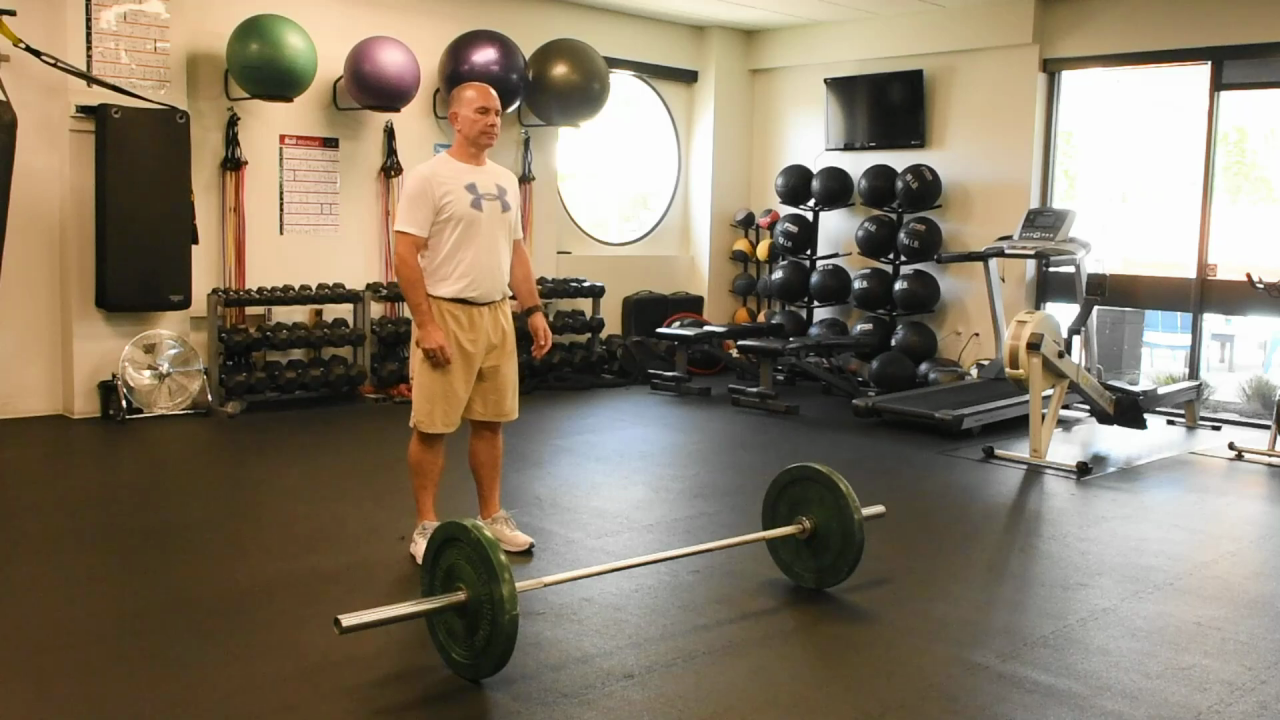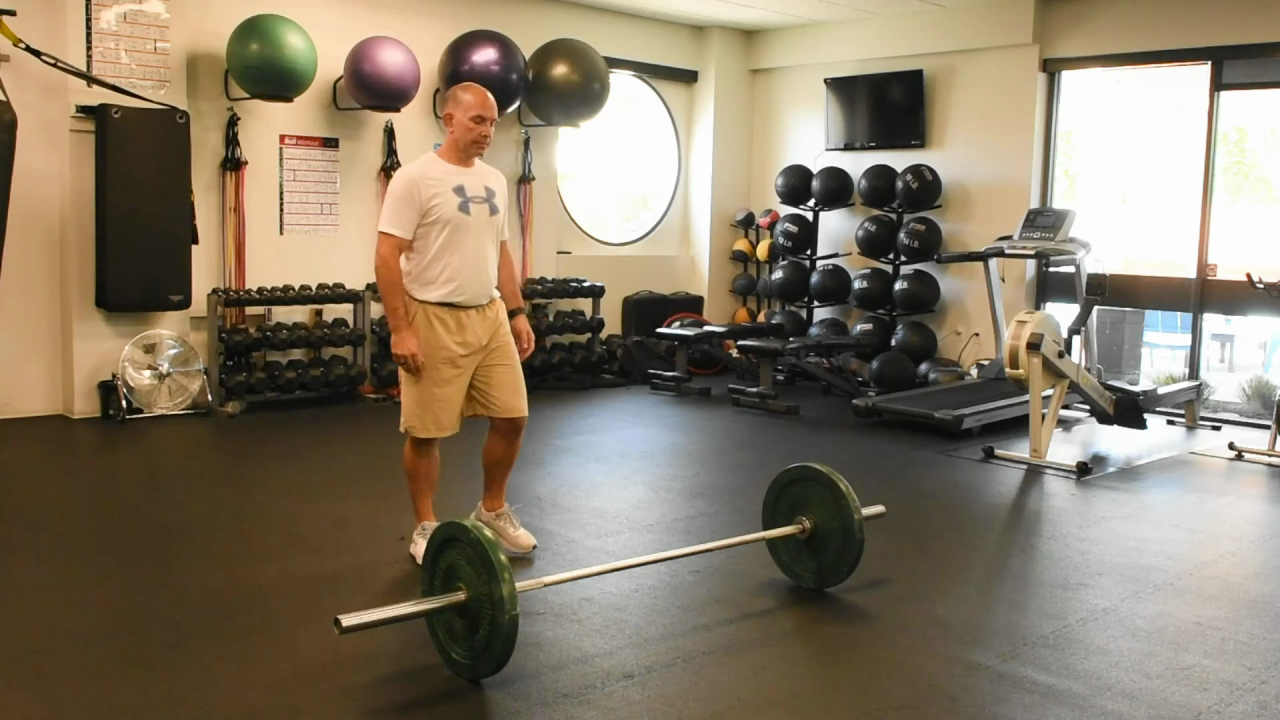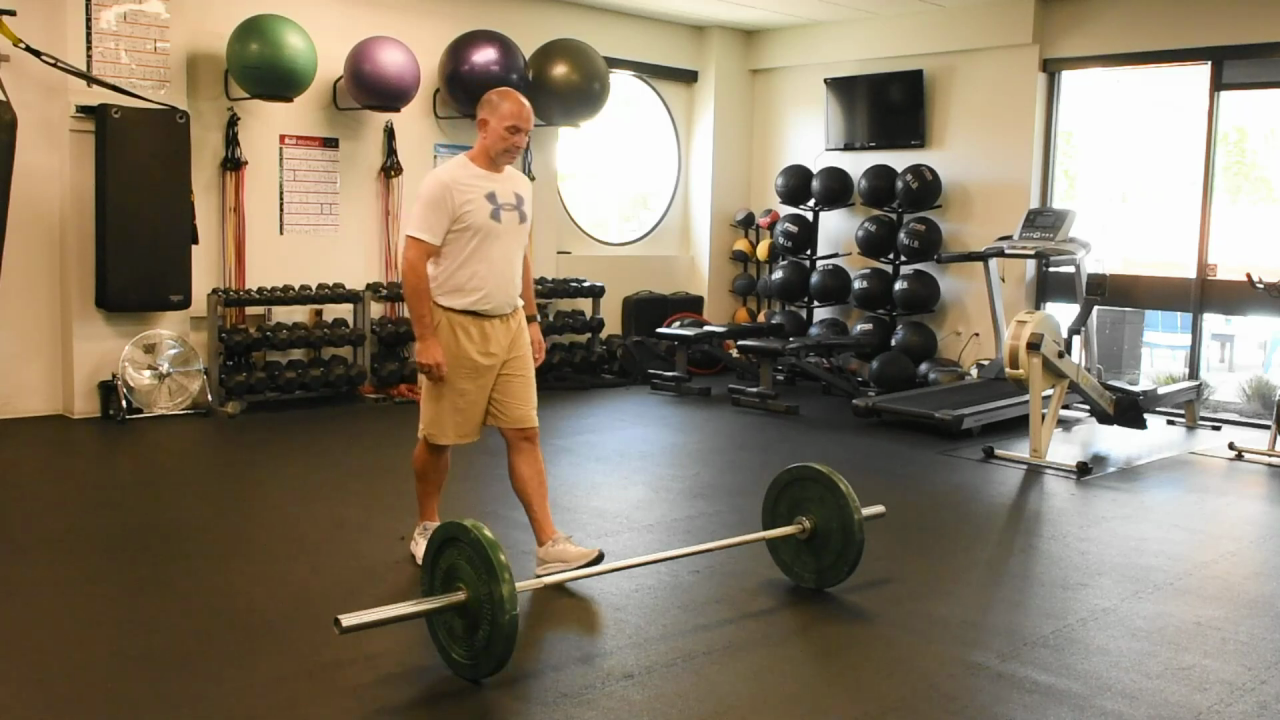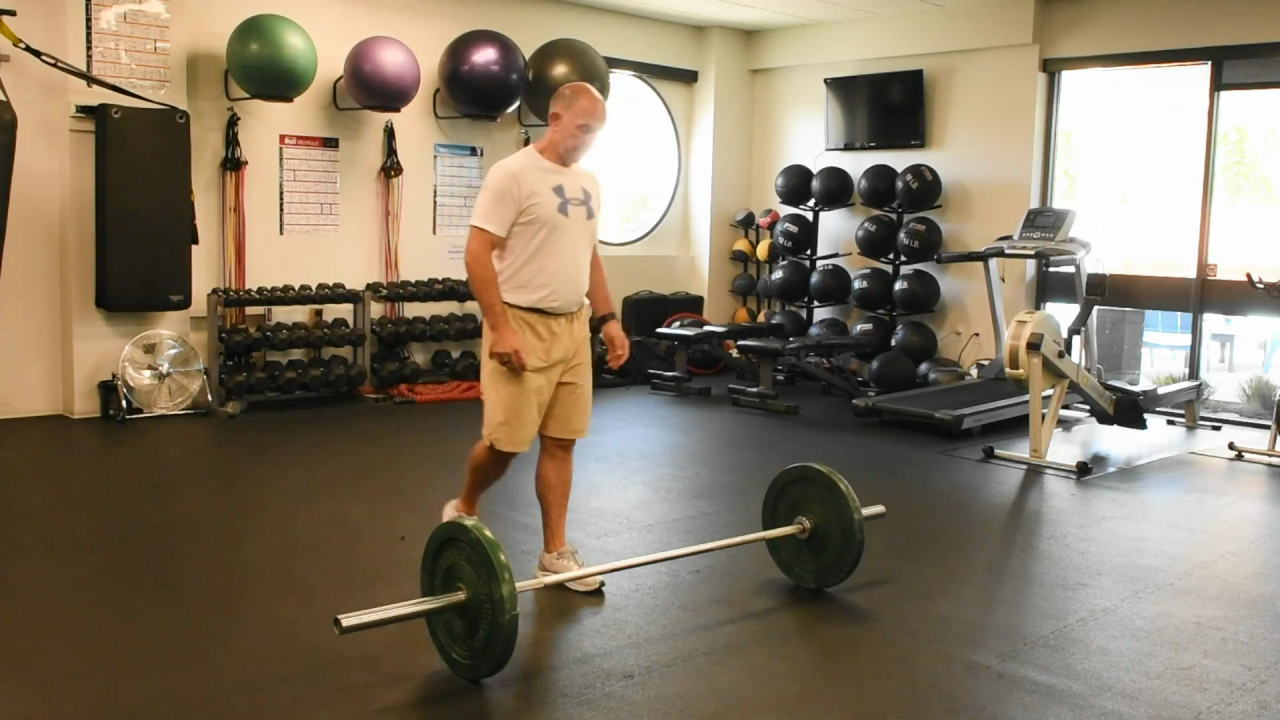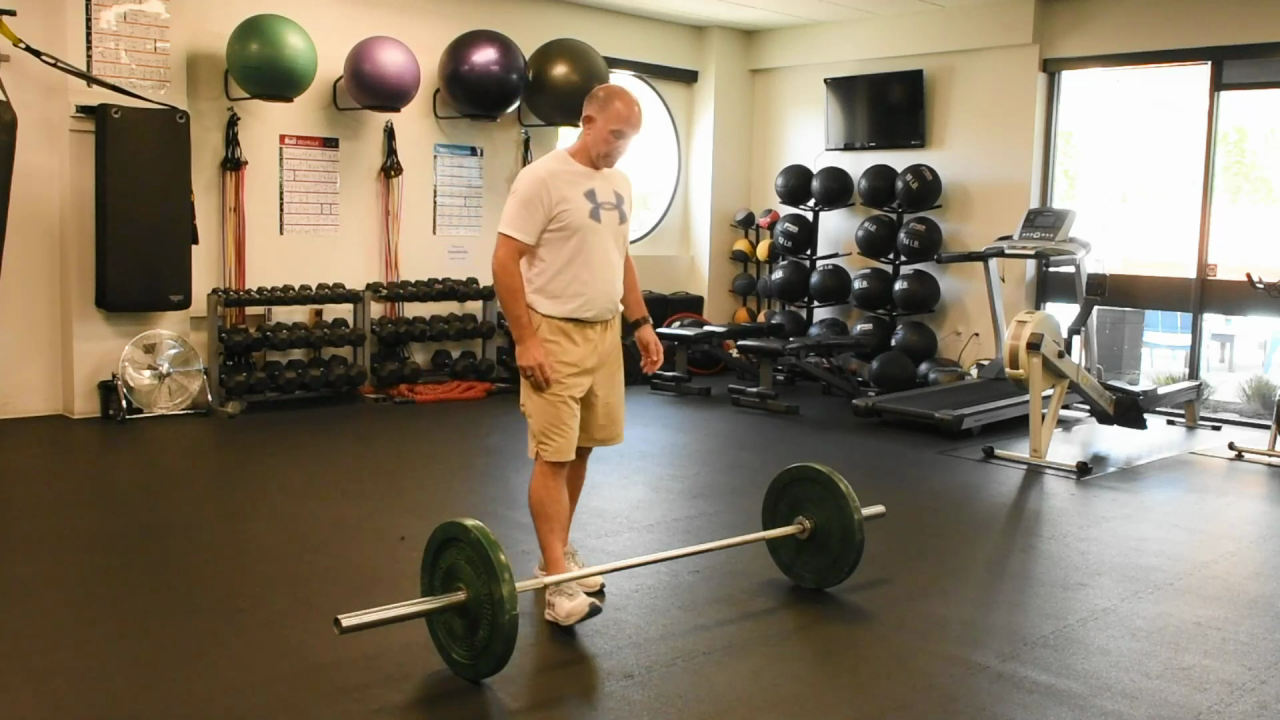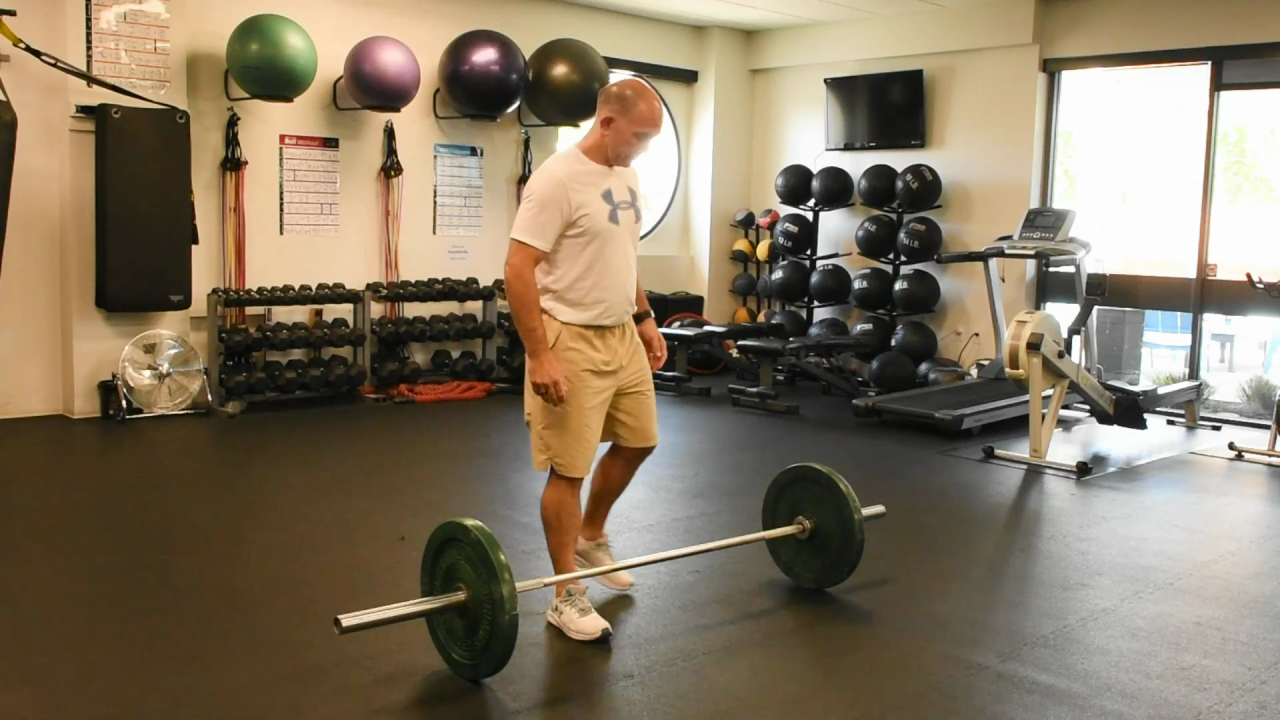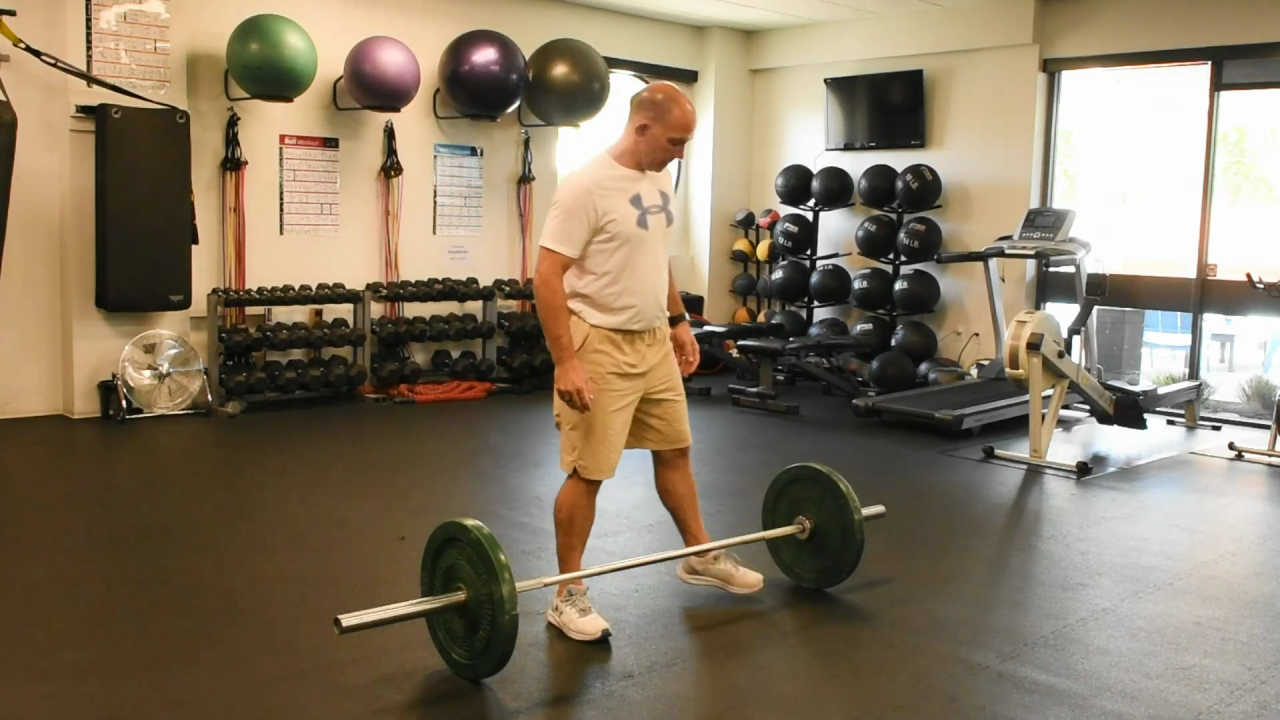
dt=0.4s
person 1, frame 1
left shoulder: (505, 180)
right shoulder: (429, 177)
left elbow: (516, 252)
right elbow: (405, 255)
left wrist: (534, 311)
right wrist: (426, 323)
left hip: (496, 315)
right hip: (447, 315)
left knee: (491, 423)
right knee: (432, 427)
left ankle: (491, 518)
right ankle: (426, 527)
person 1, frame 2
left shoulder: (494, 180)
right shoulder: (416, 178)
right elbow: (387, 258)
left wrist: (518, 313)
right wrist: (401, 329)
left hip: (489, 317)
right hip: (434, 320)
left knee: (511, 418)
right knee: (425, 432)
left ankle: (494, 510)
right ankle: (426, 527)
person 1, frame 3
left shoulder: (520, 184)
right shoulder: (446, 182)
right elbow: (414, 263)
left wrist: (531, 321)
right wrist: (425, 338)
left hip: (509, 326)
right hip: (458, 328)
left knee: (525, 435)
right knee: (438, 437)
left ankle: (549, 544)
right ankle: (427, 528)
person 1, frame 4
left shoulder: (587, 182)
right shoulder: (514, 174)
right elbow: (478, 253)
left wrist: (608, 319)
right wrist: (501, 327)
left hip: (572, 327)
right hip: (521, 326)
left knee: (560, 441)
right knee: (505, 441)
left ankle: (556, 551)
right ankle: (462, 511)
person 1, frame 5
left shoulder: (619, 183)
right shoulder: (543, 178)
right elbow: (505, 261)
left wrist: (641, 324)
right wrist: (525, 339)
left hip: (604, 333)
right hip: (554, 335)
left knee: (580, 450)
right knee: (554, 456)
left ankle: (556, 556)
right ankle: (560, 584)
person 1, frame 6
left shoulder: (626, 177)
right shoulder: (557, 180)
right elbow: (519, 269)
left wrist: (644, 318)
right wrist: (540, 354)
left hip: (621, 337)
right hip: (572, 342)
left knee: (638, 442)
right knee: (568, 469)
left ankle: (591, 538)
right ankle: (567, 595)
person 1, frame 7
left shoulder: (659, 181)
right shoulder: (586, 187)
right elbow: (547, 274)
left wrist: (677, 323)
right wrist: (565, 360)
left hip: (652, 342)
right hip: (600, 346)
left knee: (675, 449)
right knee: (587, 471)
left ankle: (701, 556)
right ankle: (567, 595)
